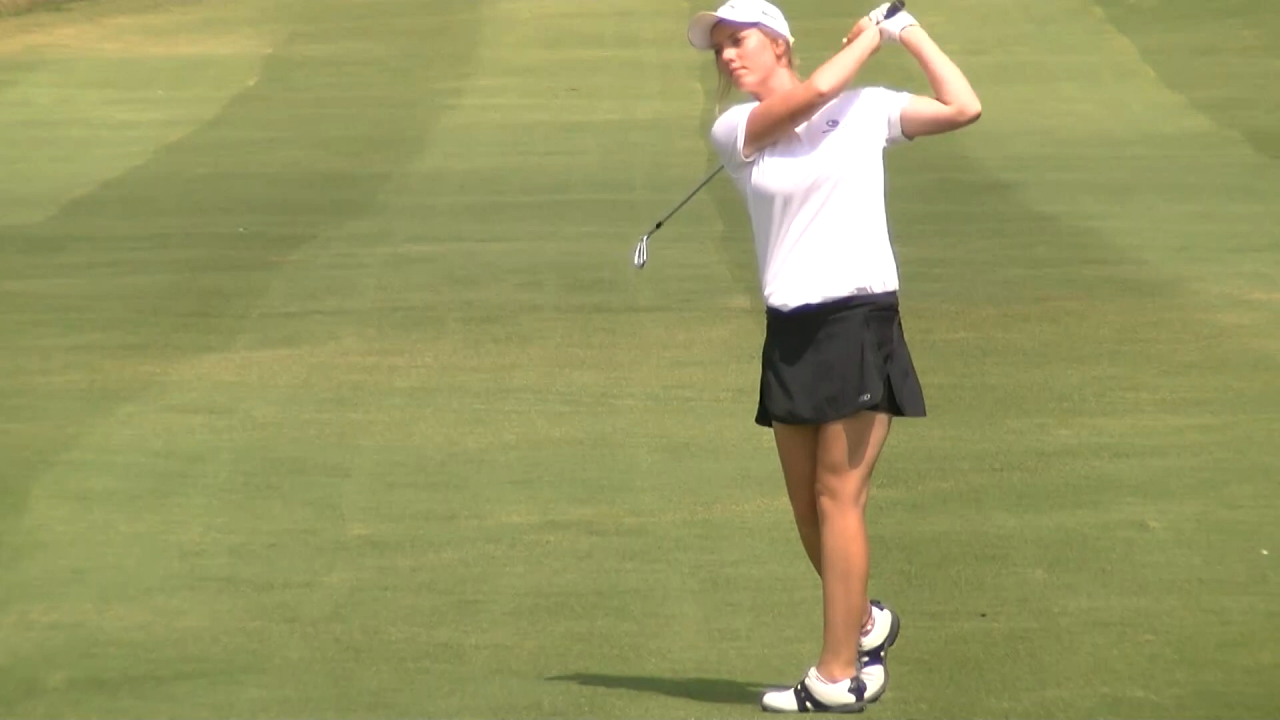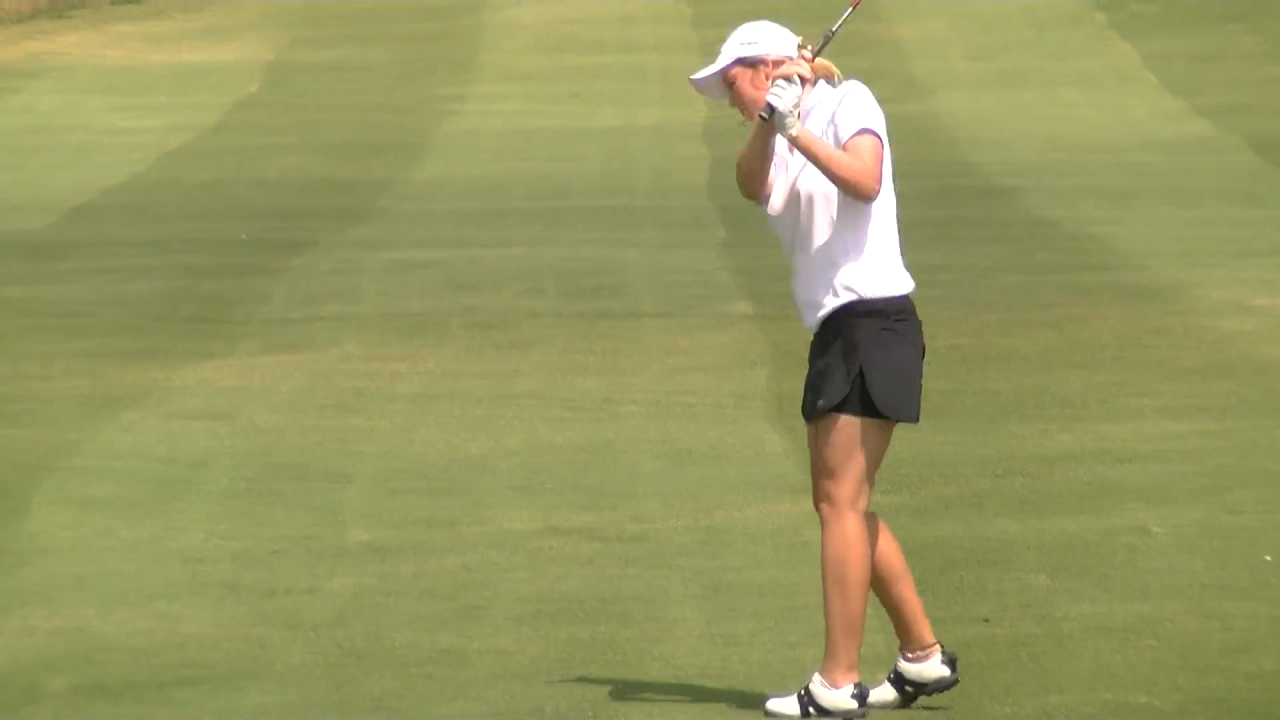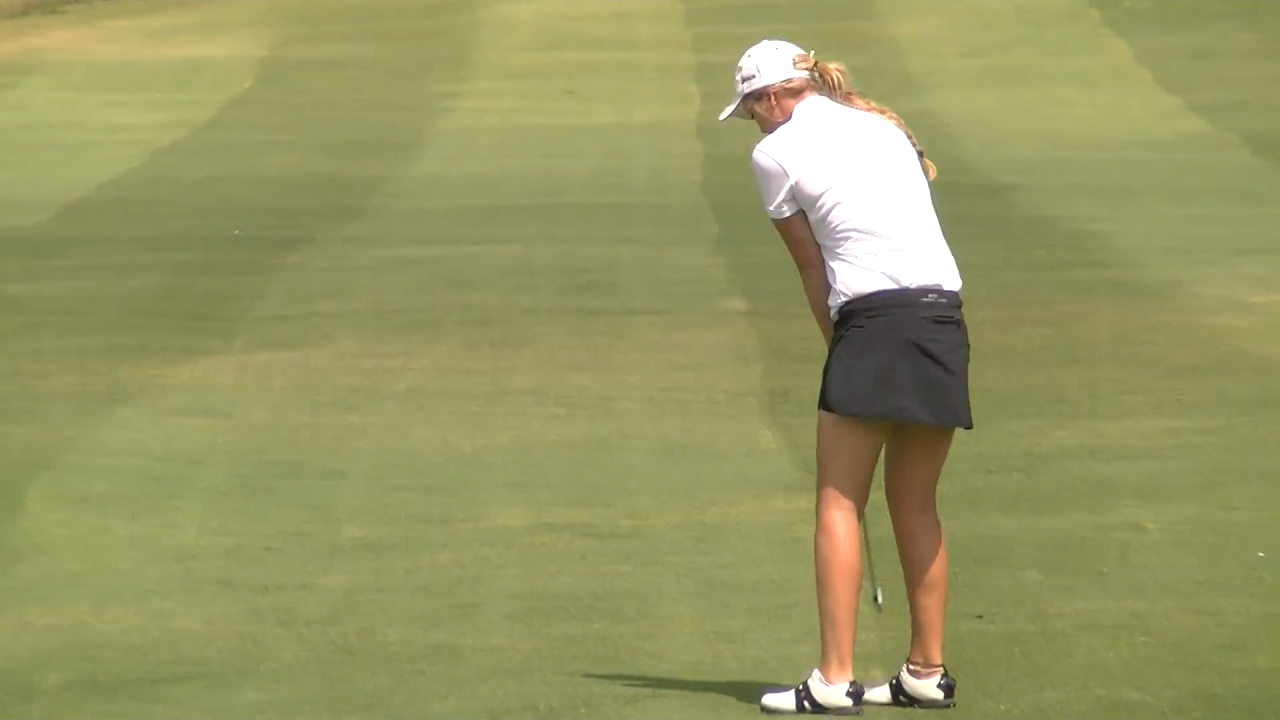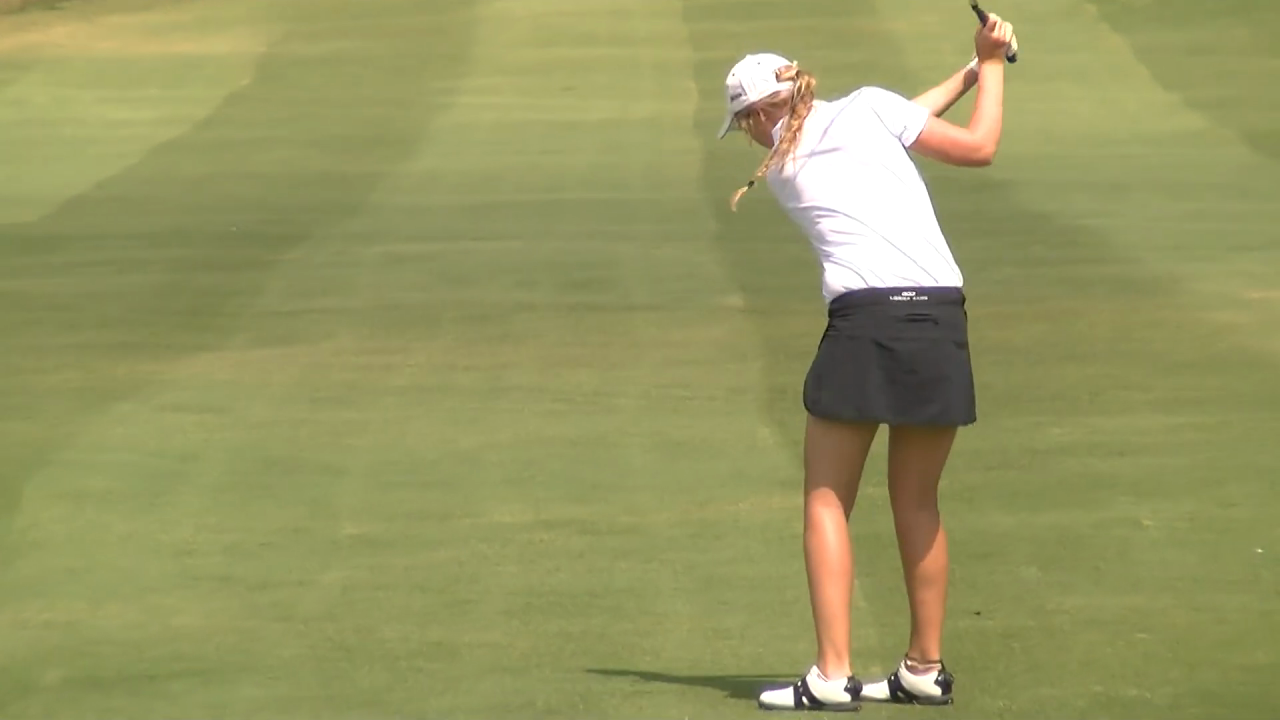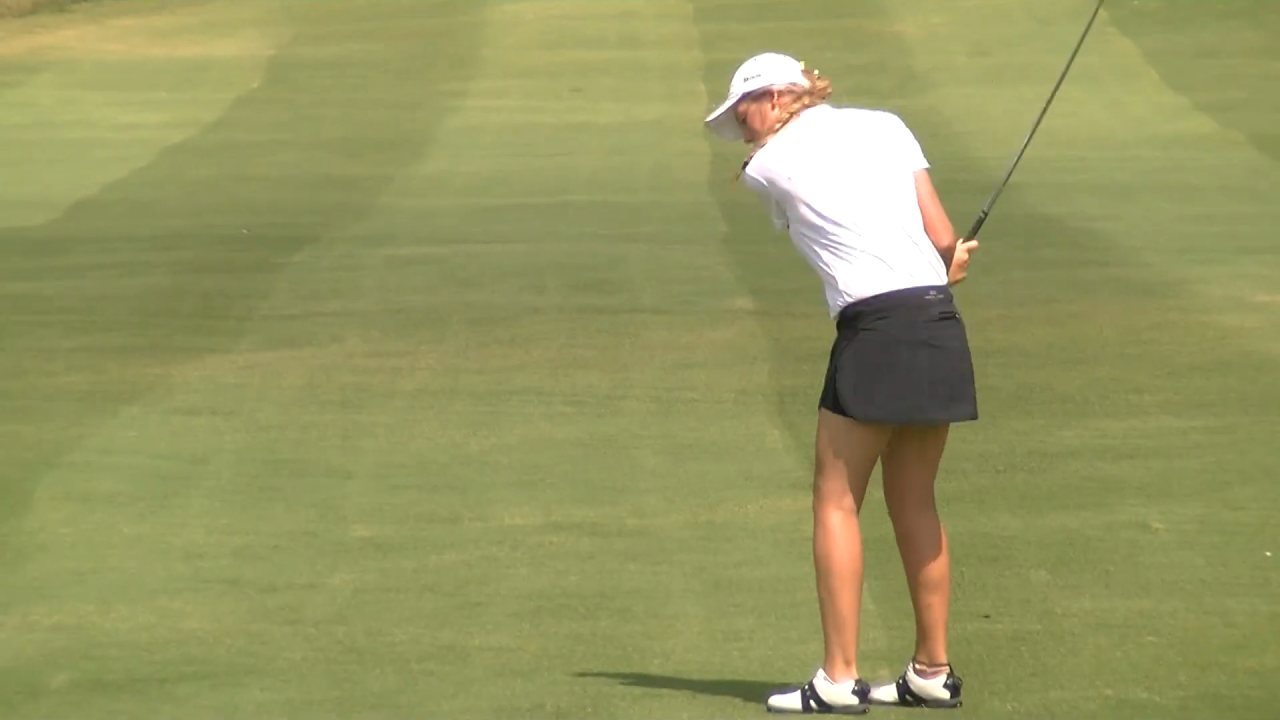
dt=0.4s
person 1, frame 1
left shoulder: (866, 107)
right shoulder: (733, 130)
left elbow: (965, 107)
right elbow: (814, 92)
left hip: (861, 321)
right hip: (790, 333)
left knee: (838, 499)
right knee: (809, 506)
left ankle: (836, 677)
right ankle: (862, 622)
person 1, frame 2
left shoulder: (846, 103)
right shoulder: (766, 146)
left elbow: (864, 183)
right elbow: (751, 186)
left wrist: (796, 128)
right wrist: (773, 118)
left hip: (874, 324)
right hip: (833, 334)
left knee: (841, 503)
right knee: (842, 506)
right ankle: (924, 654)
person 1, frame 3
left shoulder: (776, 152)
right shoulder: (883, 125)
left elbow: (811, 265)
left wrist: (833, 334)
right wrist: (842, 330)
left hip: (879, 324)
right hip: (944, 321)
left knee: (837, 503)
right knee: (915, 507)
person 1, frame 4
left shoulder: (780, 172)
right shoulder: (865, 105)
right elbow: (977, 145)
left wrist: (969, 73)
right wrist: (987, 65)
left hip: (865, 323)
right hip: (940, 320)
left knee: (826, 500)
right knee: (917, 502)
left ankle: (833, 675)
right ankle: (924, 669)
person 1, frame 5
left shoulder: (766, 165)
right shoulder: (880, 127)
right elbow: (941, 236)
right wrist: (952, 257)
left hip: (877, 329)
right hip: (937, 326)
left knee: (835, 504)
right knee: (913, 507)
